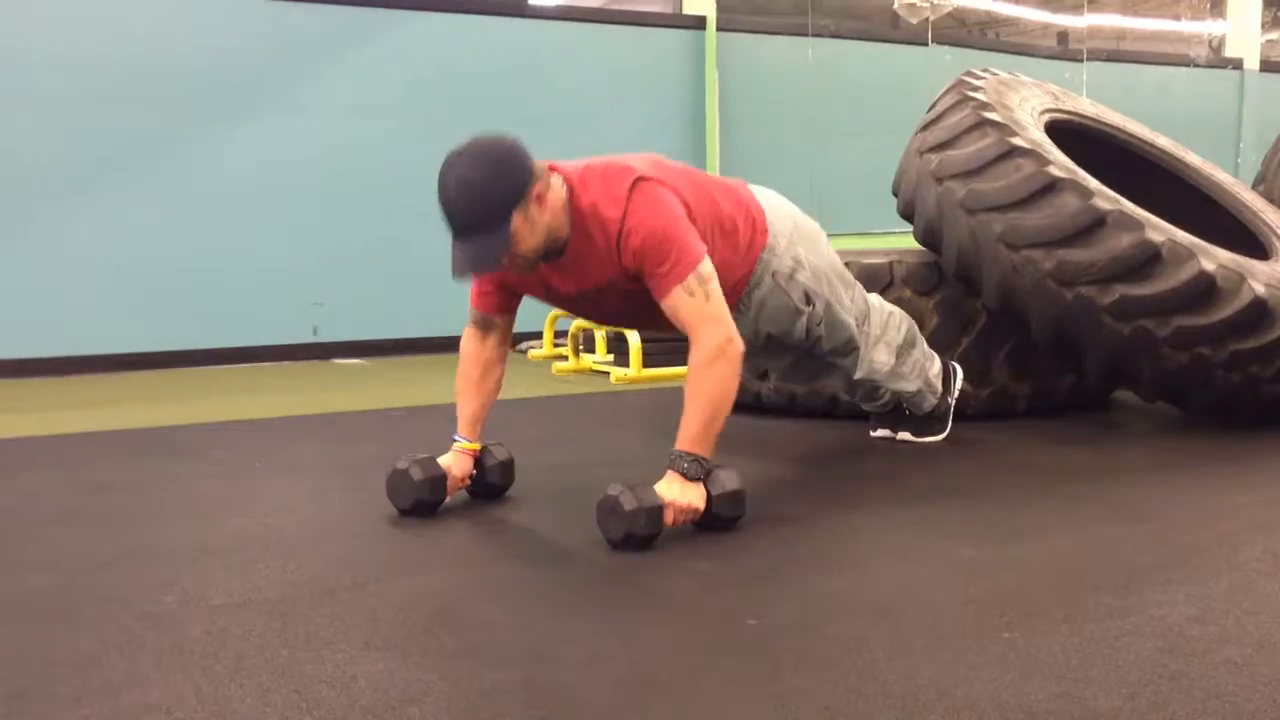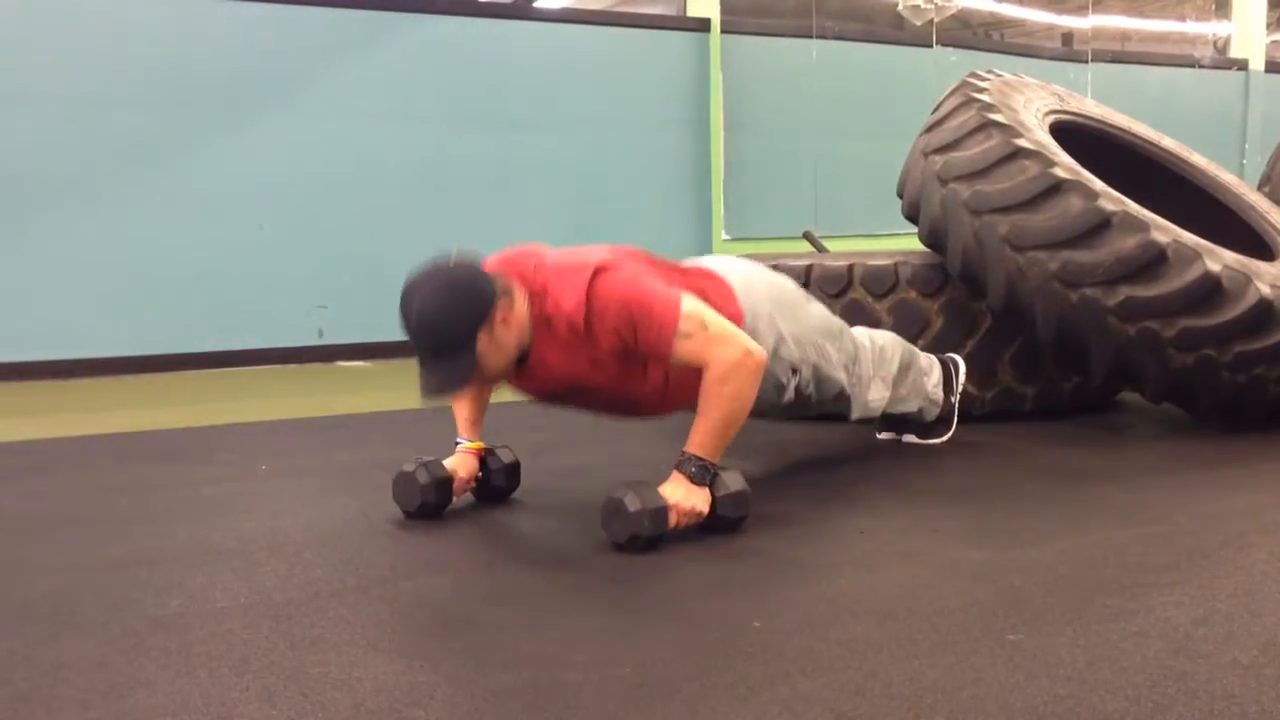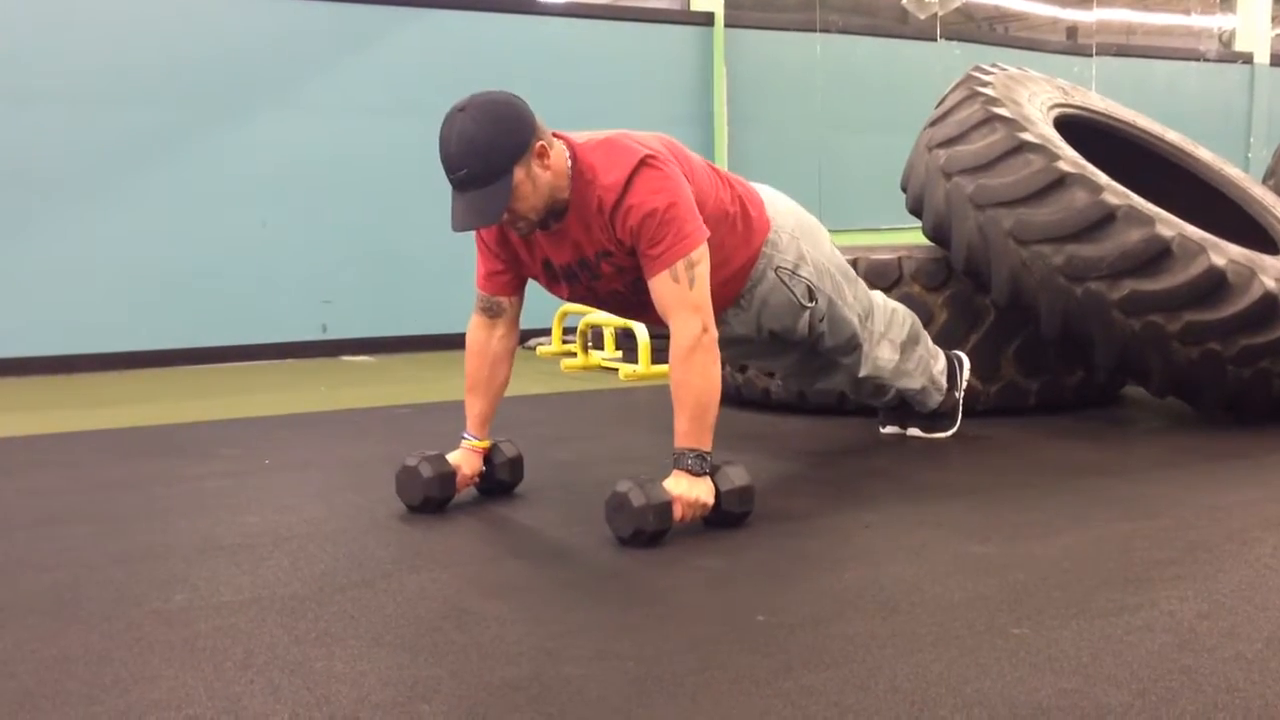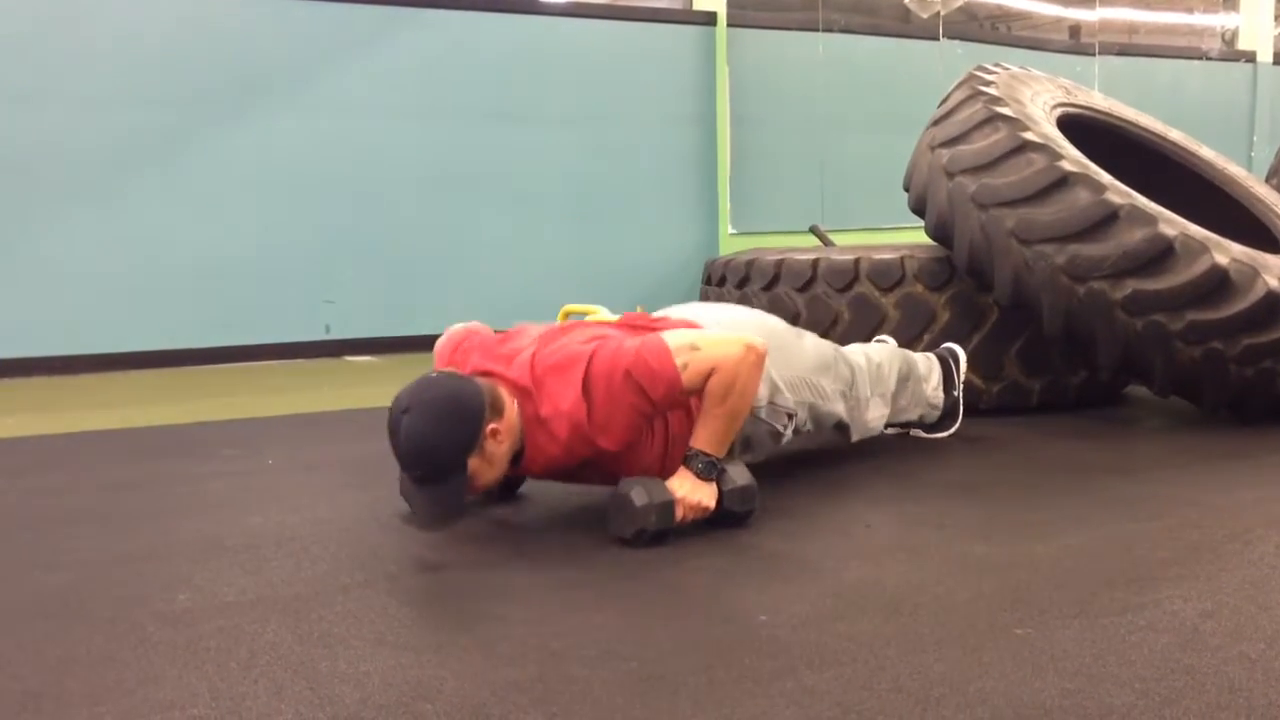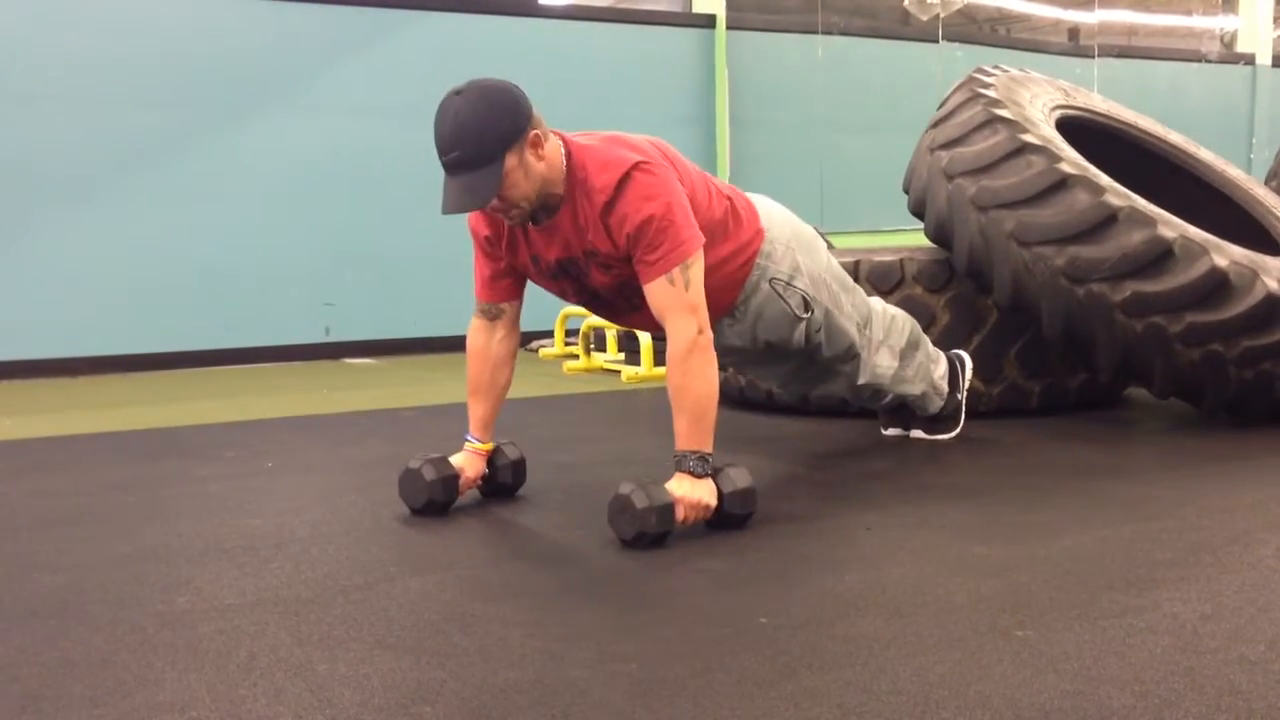
dt=1s
person 1, frame 1
left shoulder: (635, 216)
right shoulder: (504, 230)
left elbow: (720, 345)
right elbow: (487, 333)
left wrist: (686, 470)
right wrist: (466, 443)
left hip: (762, 254)
right hip: (708, 286)
left knee: (860, 340)
right knee: (814, 367)
left ankle: (929, 389)
right ankle: (896, 408)
person 1, frame 2
left shoulder: (599, 300)
right shoulder: (478, 310)
left elbow: (743, 359)
right elbow: (460, 365)
left wrist: (693, 472)
right wrist: (468, 444)
left hip: (741, 323)
right hip: (678, 316)
left knee: (853, 374)
right knee: (829, 389)
left ankle: (933, 384)
right ankle: (912, 394)
person 1, frame 3
left shoulder: (636, 184)
right shoulder: (502, 214)
left elbow: (694, 332)
right elbow: (493, 322)
left wrist: (691, 466)
right wrist: (473, 443)
left hip: (767, 256)
right hip: (713, 299)
left knee: (866, 338)
right knee: (823, 366)
left ankle: (939, 380)
right ankle: (904, 394)
person 1, frame 4
left shoulder: (585, 400)
right shoulder: (462, 366)
left elbow: (745, 352)
right elbow: (459, 332)
left wrist: (701, 468)
left hip: (742, 373)
right hip: (673, 346)
left knee: (848, 392)
left ankle: (933, 377)
right ankle: (877, 361)
person 1, frame 5
left shoulder: (630, 184)
right shoulder: (493, 214)
left elbow: (690, 331)
right elbow: (494, 325)
left wrist: (693, 468)
right wrist: (477, 445)
left hip: (759, 264)
right hip: (699, 297)
left knee: (862, 346)
left ankle: (941, 381)
right ankle: (908, 395)
